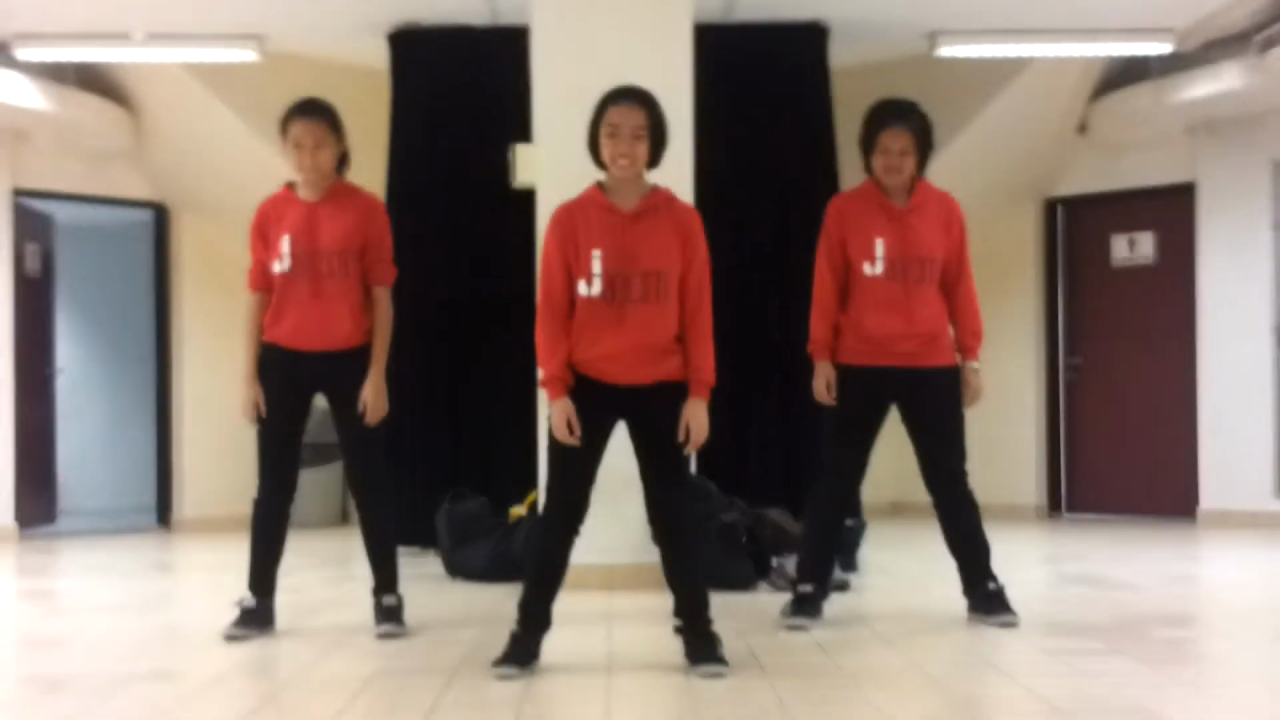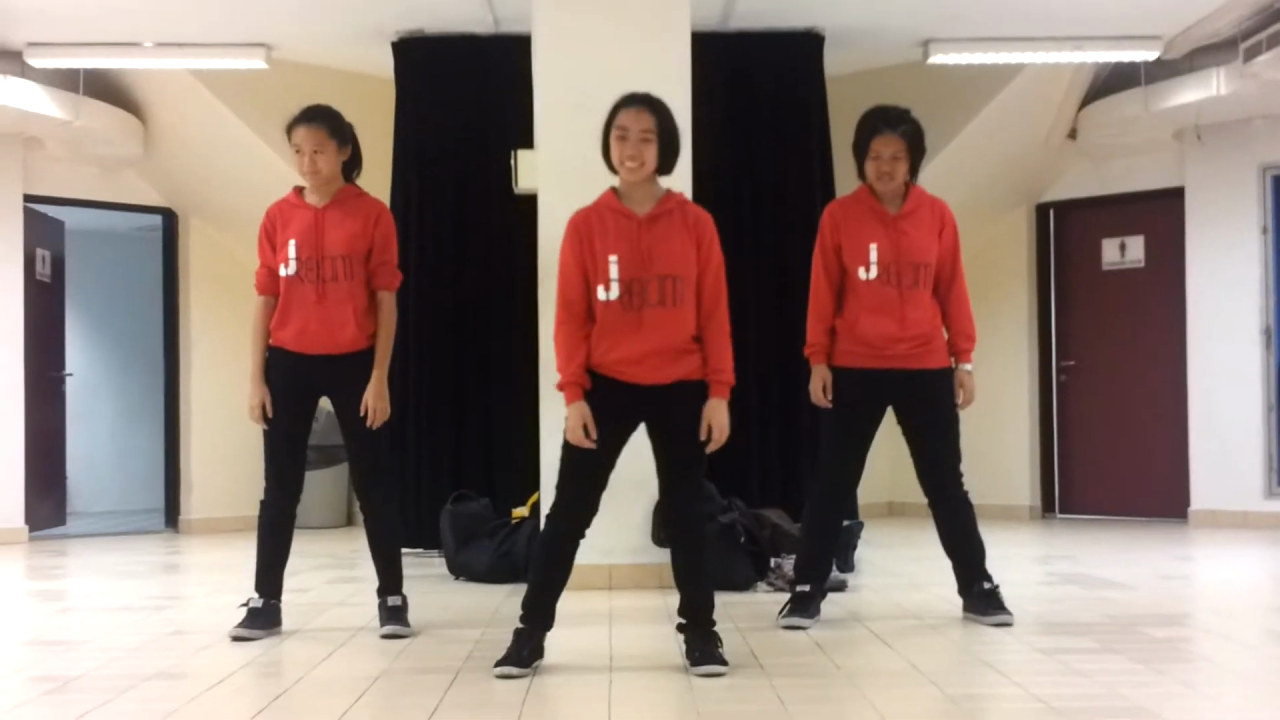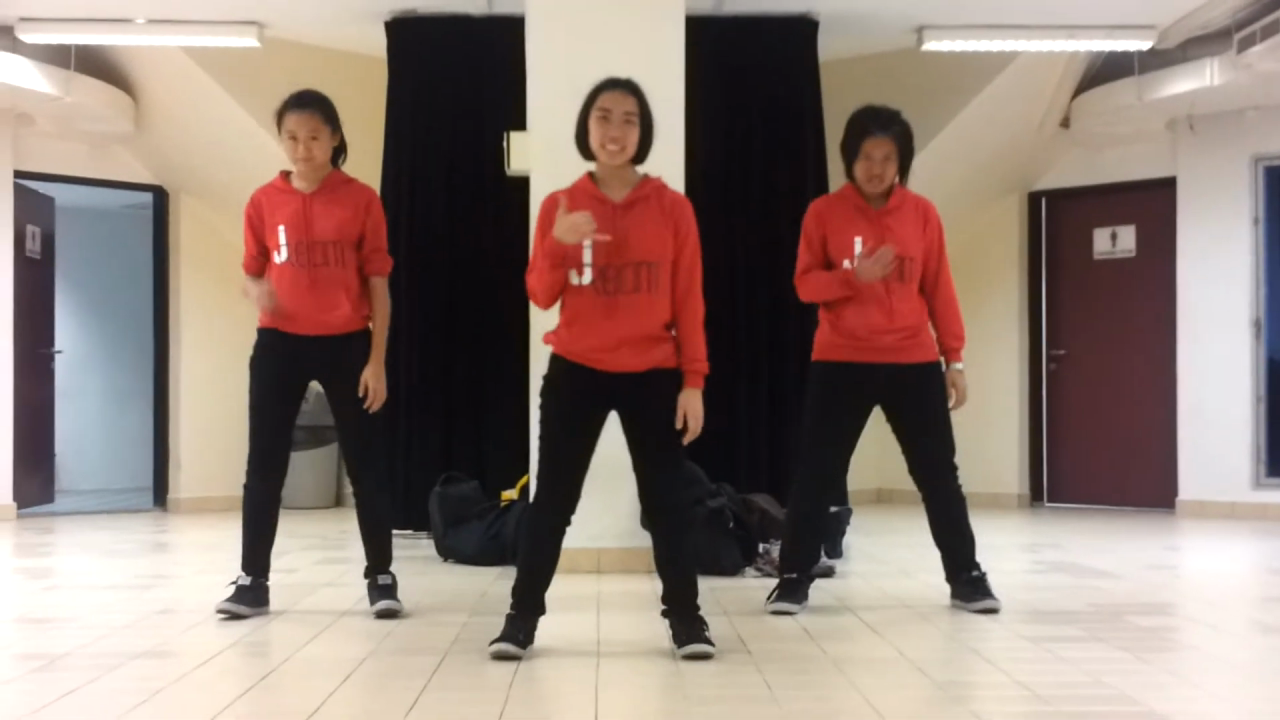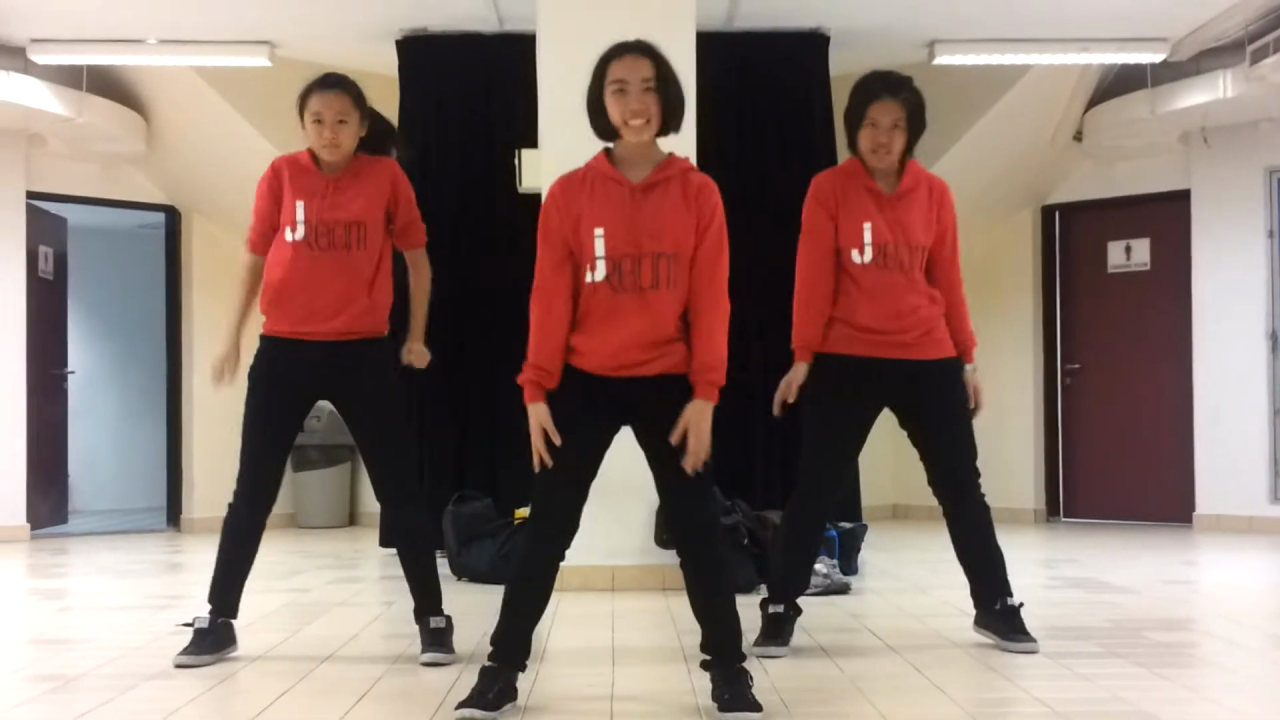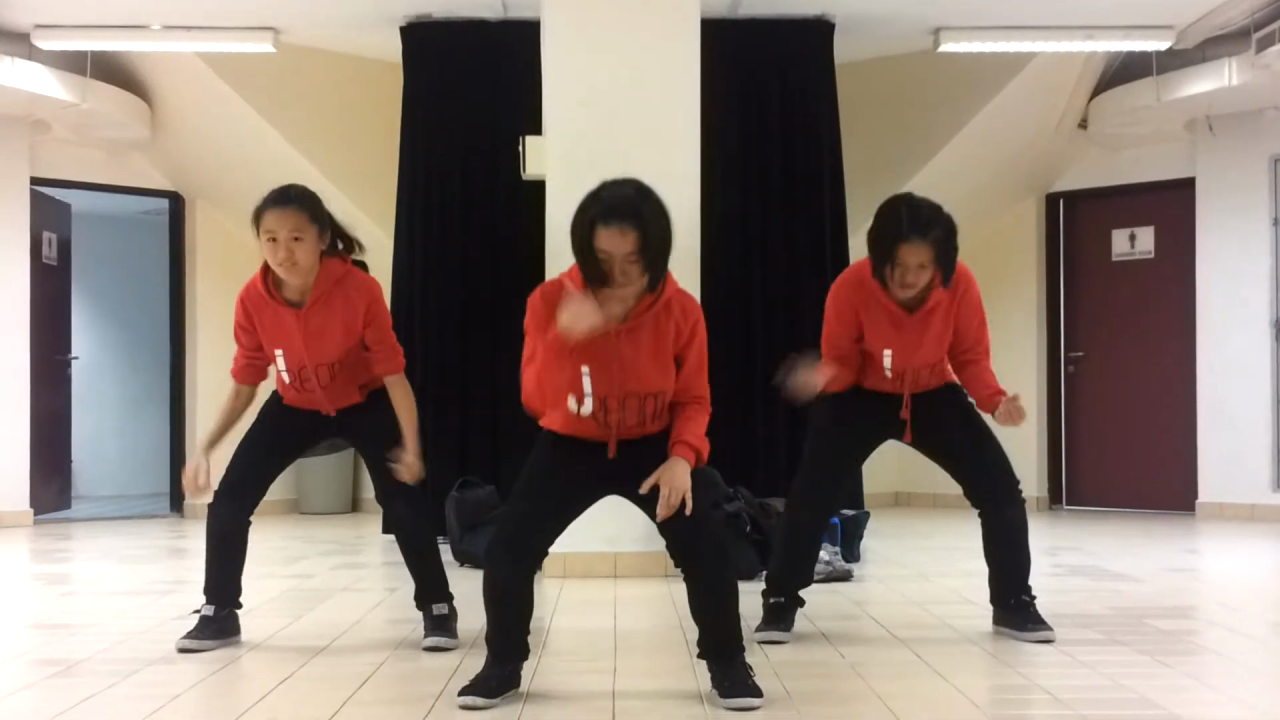
dt=1s
person 1, frame 1
left shoulder: (680, 219)
right shoulder: (569, 218)
left elbow: (698, 311)
right elbow: (553, 311)
left wrist: (700, 392)
right wrist: (556, 389)
left hip: (661, 389)
right hip: (588, 388)
left knee: (673, 515)
right knee: (561, 513)
left ankle: (697, 630)
right ankle: (528, 633)
person 1, frame 2
left shoulder: (695, 223)
right shoulder: (585, 224)
left elbow: (714, 313)
right elbow: (571, 315)
left wrist: (719, 391)
right wrist: (573, 393)
left hip: (680, 389)
right hip: (606, 386)
left knee: (685, 512)
right knee: (570, 508)
left ankle: (699, 631)
right ankle: (531, 632)
person 1, frame 3
left shoulder: (672, 208)
right shoulder: (560, 207)
left elbow: (689, 301)
right elbow: (542, 296)
left wrist: (693, 381)
right wrist: (559, 247)
left hip: (653, 376)
right hip: (575, 372)
left knee: (666, 499)
right knee: (553, 496)
left ankle: (684, 614)
right ankle: (523, 613)
person 1, frame 4
left shoulder: (698, 192)
right shoulder: (570, 192)
left elbow: (711, 299)
right elbow: (550, 294)
left wrist: (705, 393)
right wrist: (535, 389)
left hip: (670, 384)
right hip: (584, 382)
left knee: (697, 528)
right knee: (548, 527)
person 1, frame 5
left shoulder: (681, 310)
right shoulder: (551, 301)
left elbow: (693, 400)
right elbow: (536, 399)
left wrist: (683, 456)
right wrist: (564, 335)
left hip: (653, 446)
right hip: (572, 446)
left knee: (705, 546)
right knee: (507, 551)
left ankle: (727, 662)
right ankle: (503, 663)
person 2, frame 1
left shoulder: (365, 210)
right shoulder: (270, 213)
left elbow: (381, 297)
right elbow: (259, 299)
left wrist: (378, 374)
right wrist: (250, 375)
left hip: (348, 359)
right hip: (283, 361)
left knee: (367, 480)
right knee: (274, 484)
left ankle: (387, 597)
right ankle: (259, 602)
person 2, frame 2
left shoulder: (372, 215)
right shoulder: (278, 217)
left elbow: (386, 300)
right elbow: (266, 301)
left wrist: (380, 377)
right wrist: (256, 378)
left hip: (353, 363)
right hip: (289, 363)
left knee: (370, 483)
right knee: (280, 486)
left ankle: (392, 598)
right ankle: (266, 602)
person 2, frame 3
left shoulder: (361, 201)
right shoulder: (263, 202)
left elbow: (378, 285)
right elbow: (251, 276)
left wrist: (378, 360)
right wrist: (257, 292)
left hip: (346, 346)
right hip: (279, 345)
left knee: (364, 465)
right knee: (264, 466)
left ankle: (381, 577)
right ankle: (253, 580)
person 2, frame 4
left shoulder: (386, 177)
right shoulder: (282, 174)
left elbow: (417, 253)
right elbow: (257, 255)
left wrist: (417, 334)
right wrist: (233, 337)
left hip: (363, 352)
right hip: (284, 351)
left knee: (399, 491)
right knee: (253, 492)
left ankle: (433, 620)
right ankle: (217, 621)
person 2, frame 5
left shoulder: (359, 290)
right shoulder: (252, 300)
left elbow: (393, 374)
right elbow: (243, 387)
left wrist: (411, 445)
right wrist: (203, 449)
left hip: (366, 404)
right hip: (293, 407)
left knee: (403, 502)
right knee: (229, 500)
left ankle: (437, 609)
right ankle: (219, 612)
person 3, frame 1
left shoulder: (944, 209)
right shoulder: (845, 210)
left elbow: (959, 286)
right elbow: (827, 287)
left wrist: (970, 355)
right wrist: (822, 356)
left hip: (933, 367)
right hip: (860, 367)
left knee: (950, 483)
right knee: (835, 481)
left ankle: (983, 589)
right ankle: (809, 590)
person 3, frame 2
left shoulder: (937, 215)
right shoulder: (839, 216)
left elbow: (951, 289)
right elbow: (823, 291)
left wrist: (963, 358)
right wrist: (817, 359)
left hip: (926, 368)
right hip: (854, 369)
left knee: (945, 483)
right knee: (832, 482)
left ankle: (977, 589)
right ankle: (807, 591)
person 3, frame 3
left shoulder: (922, 214)
right shoulder: (824, 213)
left elbow: (938, 288)
right elbow: (805, 281)
left wrist: (954, 356)
right wrist: (852, 276)
left hip: (914, 362)
right hip: (840, 363)
left knee: (937, 472)
right knee: (816, 472)
left ankle: (966, 575)
right ankle: (793, 576)
person 3, frame 4
left shoulder: (934, 193)
right shoulder: (828, 189)
left elbow: (948, 281)
right elbow: (813, 276)
left wrist: (967, 359)
right wrist: (802, 358)
left hip: (929, 360)
right hip: (845, 361)
left knee: (960, 485)
right knee: (815, 486)
left ankle: (996, 606)
right ankle: (779, 609)
person 3, frame 5
left shoulder: (959, 283)
right shoulder: (851, 288)
left elbow: (972, 356)
right elbow: (841, 365)
left wrist: (995, 400)
right wrist: (823, 376)
left hip: (932, 394)
right hip: (861, 397)
left knee: (999, 488)
right knee: (813, 491)
left ankle: (1013, 602)
right ankle: (780, 600)
